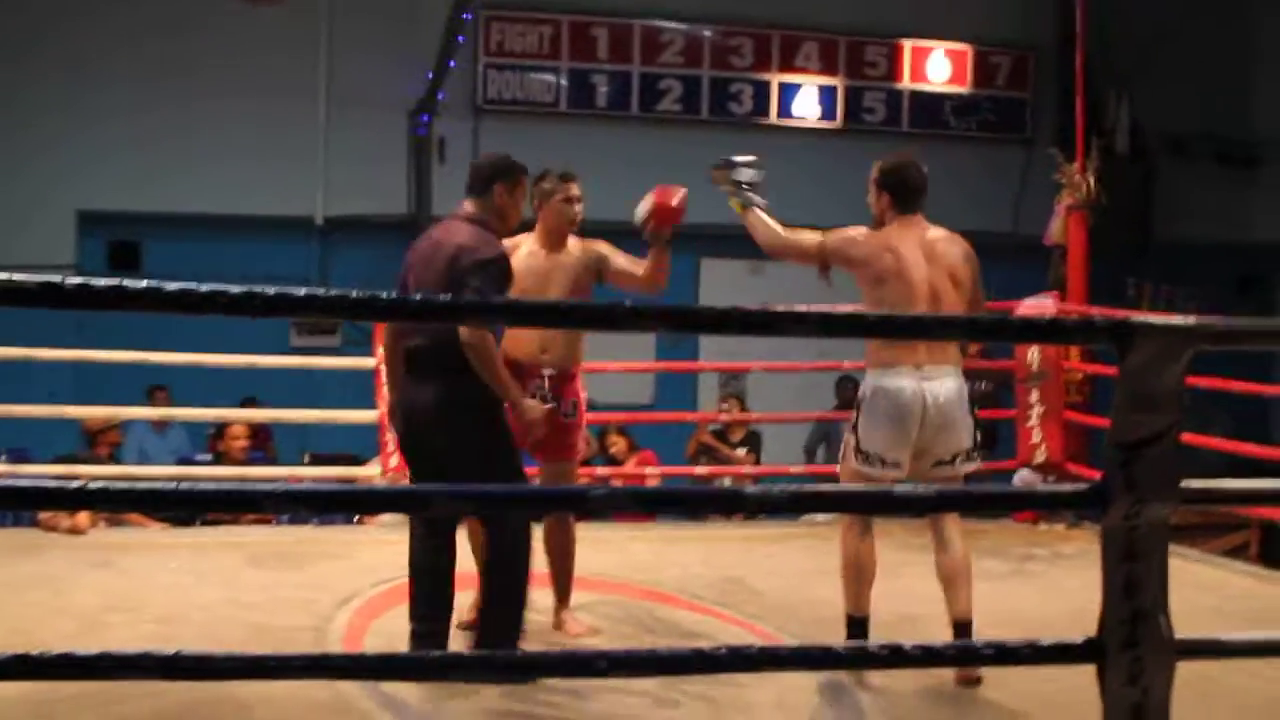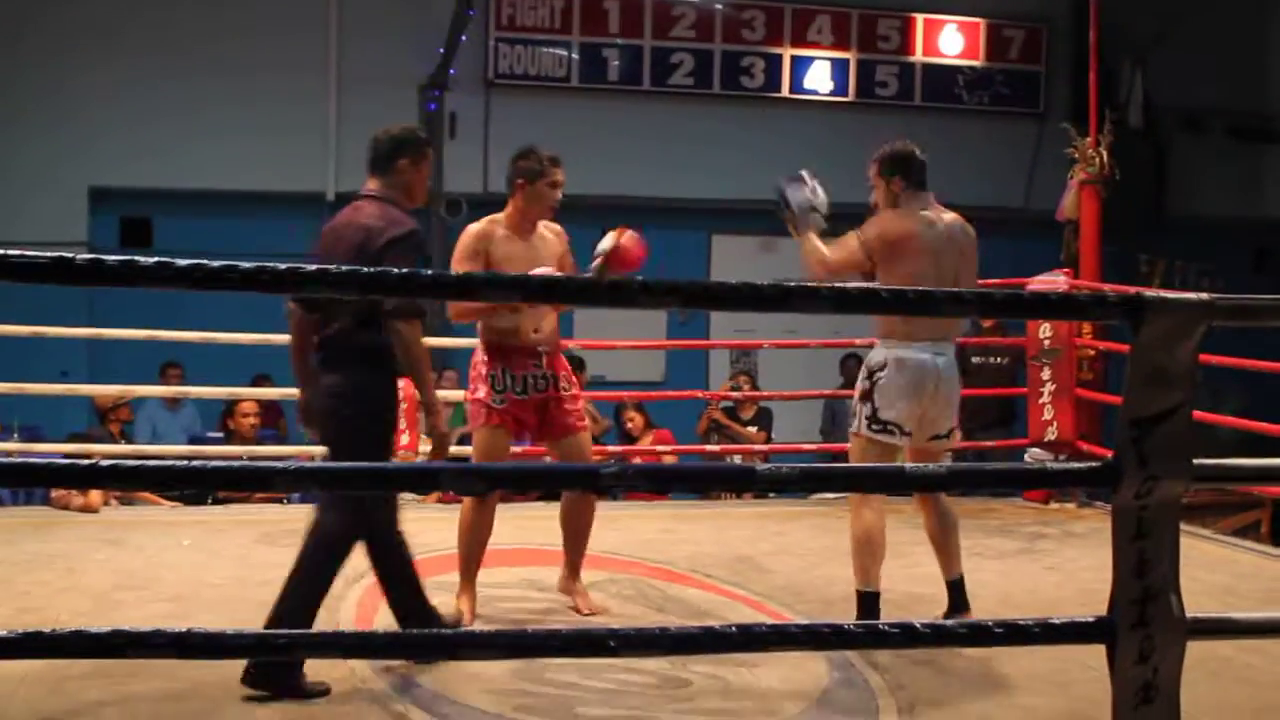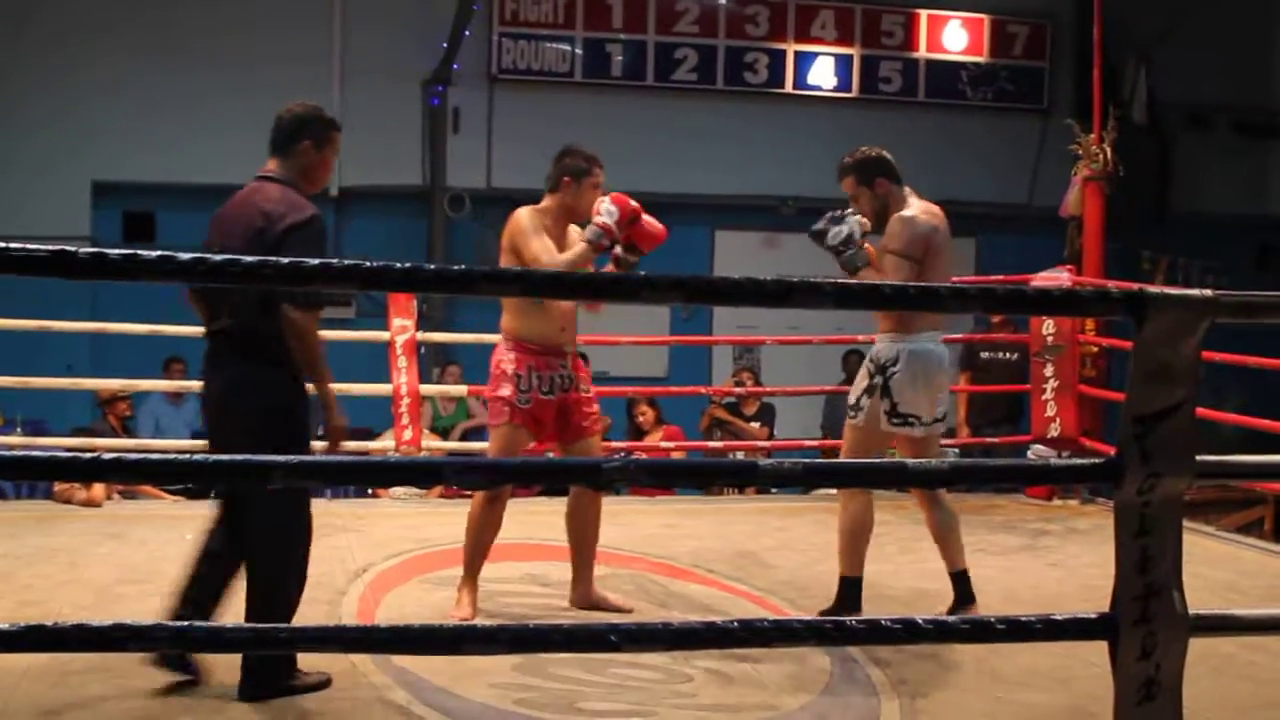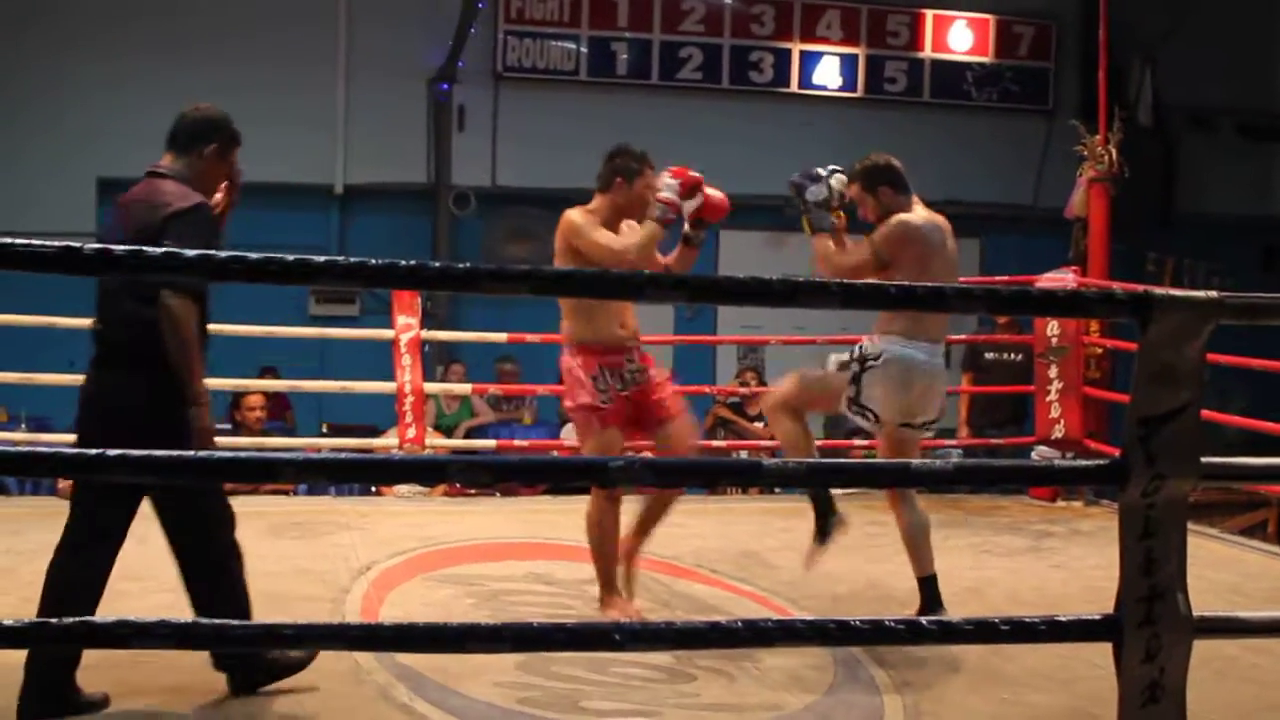
dt=0.4s
person 1, frame 1
left shoulder: (426, 244)
right shoulder: (485, 251)
left elbow: (393, 326)
right elbow: (474, 335)
left wrist: (398, 391)
right wrist: (515, 402)
left hip: (417, 394)
right hip: (458, 399)
left knee: (432, 525)
right knee: (509, 515)
left ankle: (425, 645)
right ankle: (497, 641)
person 1, frame 2
left shoulder: (336, 225)
right shoulder: (399, 230)
left elbow: (299, 313)
right elbow: (400, 327)
left wrist: (308, 384)
right wrist: (430, 406)
left hip: (329, 383)
right hip: (366, 388)
left knee: (373, 510)
right knee: (342, 521)
left ankle: (420, 623)
right ankle: (274, 665)
person 1, frame 3
left shoulder: (231, 210)
right shoulder: (299, 215)
left elbow: (198, 293)
right elbow: (297, 314)
right wrist: (327, 399)
left hip: (223, 378)
right hip: (269, 386)
left knee: (239, 517)
right knee: (284, 530)
right ankle: (268, 669)
person 1, frame 4
left shoulder: (132, 202)
right shoulder: (186, 207)
right elbow: (176, 303)
left wrist: (220, 213)
right wrist: (197, 401)
left hip: (107, 386)
right hip: (152, 393)
left knee: (91, 533)
right knee: (204, 529)
right ankle: (245, 660)
person 2, frame 1
left shoulder: (864, 246)
right shoulder: (959, 251)
left elbow: (778, 242)
right elbow: (973, 320)
left wrist: (744, 195)
left hip: (889, 393)
right hip: (947, 391)
left knee: (858, 516)
right knee: (946, 523)
left ankle: (856, 640)
right ankle: (964, 644)
person 2, frame 2
left shoulder: (895, 223)
right shoulder: (963, 231)
left elbow: (824, 268)
left wrist: (802, 219)
left hip: (897, 362)
right hip: (942, 365)
left knee: (866, 494)
right knee: (930, 487)
left ankle: (869, 614)
right ankle: (958, 604)
person 2, frame 3
left shoulder: (906, 223)
right shoulder: (930, 214)
left elbow: (892, 303)
left wrist: (851, 260)
right wrist: (863, 248)
left hip: (902, 356)
right hip: (932, 355)
left knee: (855, 482)
right knee: (927, 484)
left ankle: (847, 604)
right ankle: (963, 598)
person 2, frame 4
left shoulder: (907, 228)
right shoulder: (932, 225)
left elbow: (835, 270)
right elbow: (863, 261)
left wrist: (817, 217)
right wrist: (835, 208)
left hip: (893, 360)
right hip: (930, 368)
left knee: (778, 401)
right knee: (898, 487)
left ankle: (824, 511)
right ankle: (932, 603)
person 3, frame 1
left shoulder: (588, 254)
right shoulder: (507, 251)
left elbow: (650, 282)
left wrist: (660, 240)
left hip: (562, 387)
right hip: (509, 383)
left ankle: (563, 607)
right ankle: (489, 592)
person 3, frame 2
left shoulder: (555, 236)
right shoulder: (480, 236)
right elbow: (457, 309)
left wrist: (604, 262)
left hip: (551, 365)
right hip: (500, 368)
right knee: (486, 485)
left ankle: (571, 576)
right ankle: (466, 590)
person 3, frame 3
left shoulder: (577, 234)
right shoulder: (526, 221)
right elbow: (556, 272)
left wrist: (626, 255)
right wrist: (598, 236)
left hip: (568, 366)
right hip: (521, 365)
right knee: (497, 482)
left ankle: (583, 585)
right ankle: (468, 587)
person 3, frame 4
left shoulder: (628, 229)
right shoulder: (577, 222)
left elbow: (671, 272)
right elbow: (631, 261)
left wrist: (689, 230)
right wrist: (663, 215)
left hip: (634, 359)
right hip: (592, 366)
left knee: (683, 457)
right knee: (610, 484)
left ankle: (631, 548)
right ankle: (609, 592)
